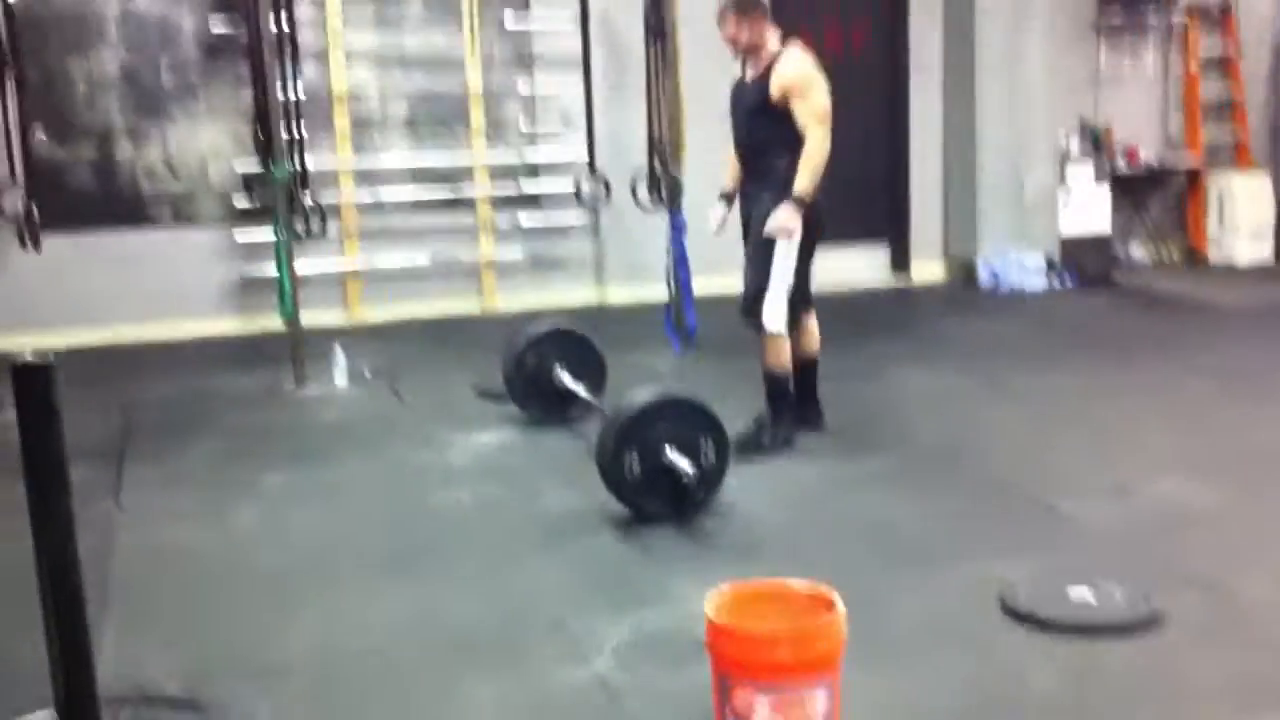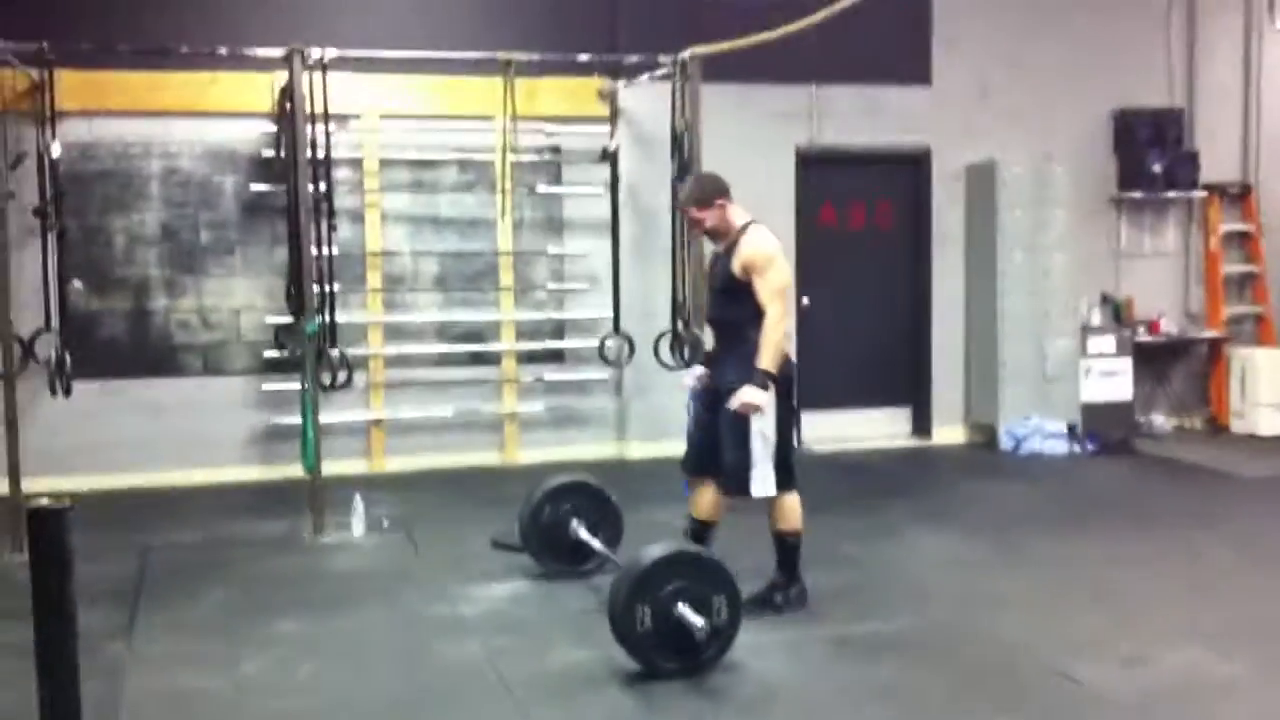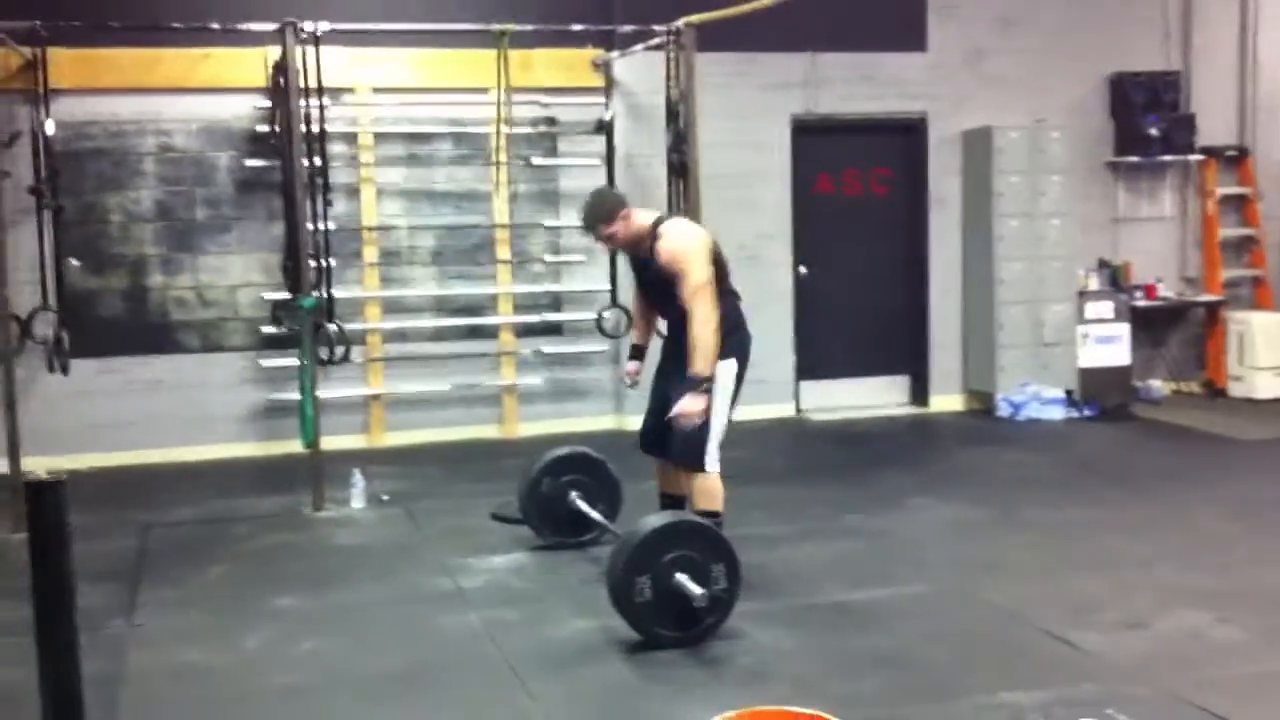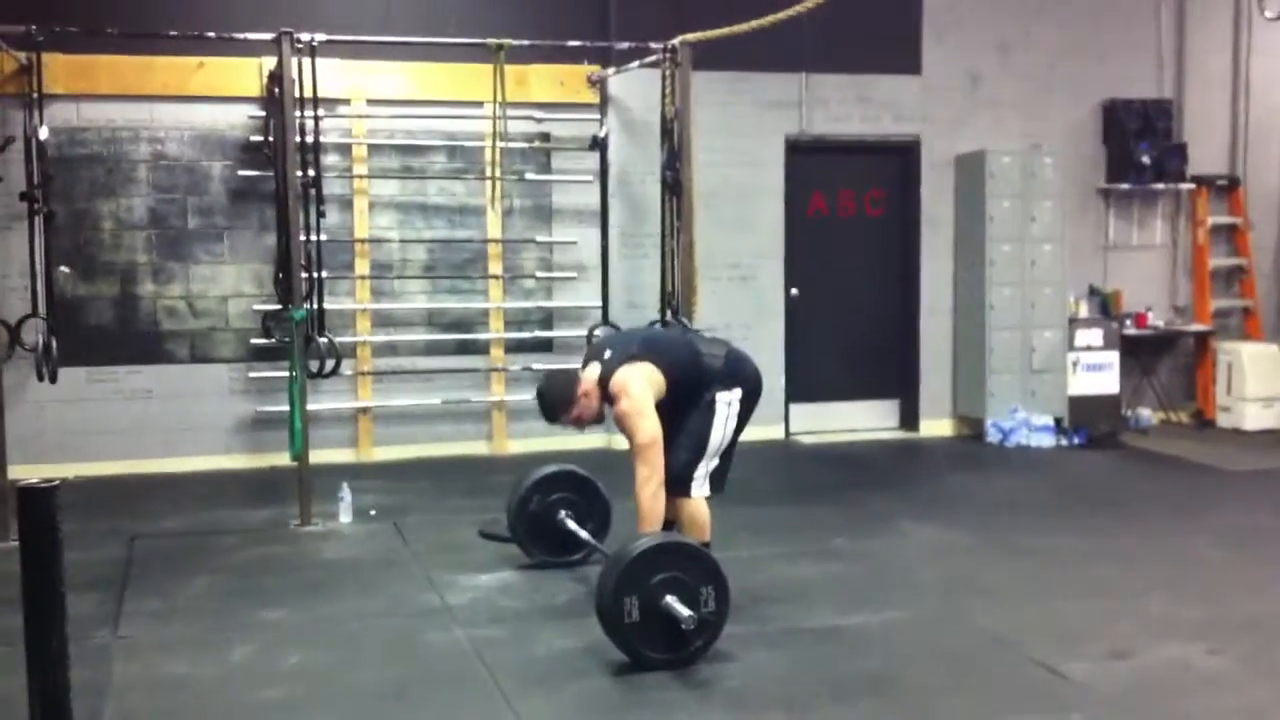
dt=0.5s
person 1, frame 1
left shoulder: (794, 69)
right shoulder: (747, 77)
left elbow: (817, 138)
left wrist: (796, 202)
right wrist: (726, 196)
left hip: (784, 207)
right hip: (758, 203)
left knee: (769, 311)
right knee: (794, 307)
left ankle: (780, 421)
right ankle: (804, 404)
person 1, frame 2
left shoulder: (758, 246)
right shoulder: (722, 248)
left elbow: (777, 314)
left wrist: (761, 379)
right wrist: (707, 360)
left hip: (753, 380)
right hip: (724, 373)
left knee: (769, 480)
right knee: (704, 468)
left ankle: (790, 582)
person 1, frame 3
left shoulder: (677, 241)
right shoulder: (636, 244)
left elbow: (704, 317)
left wrist: (698, 388)
right wrist: (636, 353)
left hip: (716, 349)
right hip: (680, 344)
left knee: (694, 451)
right knee: (663, 446)
person 1, frame 4
left shoulder: (629, 395)
right shoulder: (593, 363)
left elbow: (650, 480)
left hip: (729, 382)
right hip: (695, 379)
left knee: (683, 476)
right knee: (664, 467)
